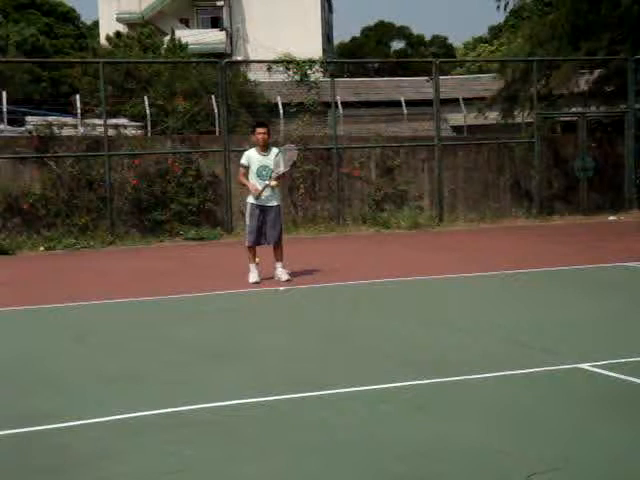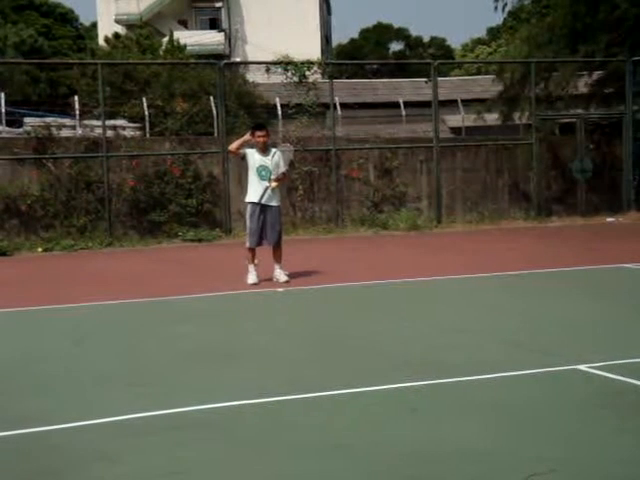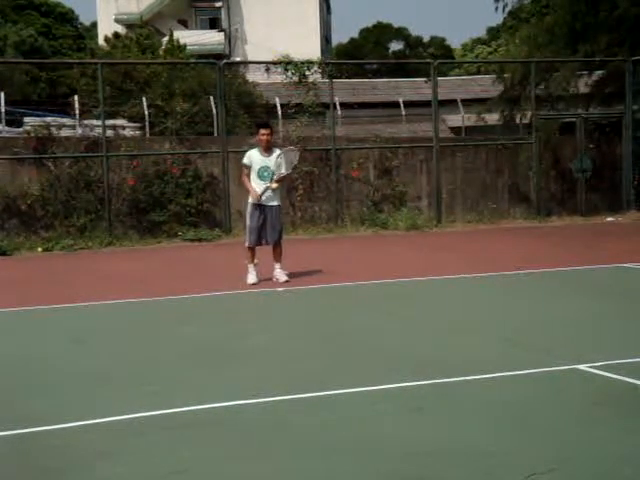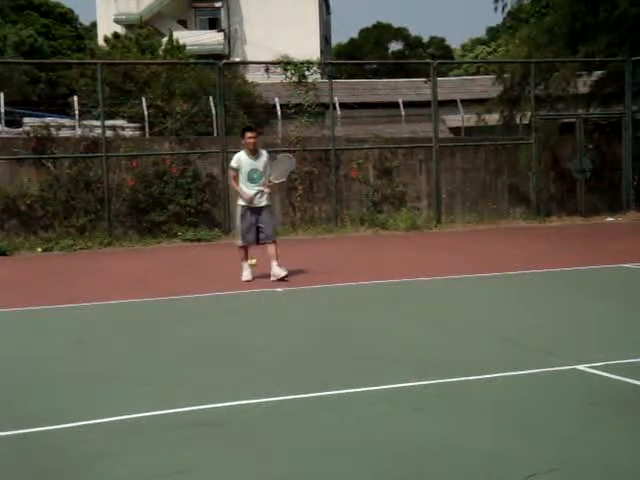
dt=1s
person 1, frame 1
left shoulder: (276, 153)
right shoulder: (248, 154)
right elbow: (240, 176)
right wrist: (249, 185)
left hip: (273, 201)
right hip: (255, 201)
left knee: (277, 237)
right knee: (252, 238)
left ankle: (279, 268)
right ankle: (253, 270)
person 1, frame 2
left shoulder: (276, 154)
right shoulder: (249, 153)
left elbow: (283, 174)
right elbow: (231, 149)
left wrist: (278, 179)
right wrist: (246, 138)
left hip: (273, 201)
right hip: (254, 201)
left knee: (276, 238)
right knee: (252, 239)
left ankle: (278, 270)
right ankle: (252, 271)
person 1, frame 3
left shoulder: (278, 154)
right shoulder: (250, 154)
right elbow: (245, 176)
left wrist: (279, 179)
right wrist: (251, 191)
left hip: (274, 202)
right hip: (256, 202)
left knee: (276, 238)
right knee: (252, 239)
left ankle: (277, 270)
right ankle: (251, 271)
person 1, frame 4
left shoulder: (264, 155)
right shoulder: (238, 158)
right elbow: (232, 179)
left wrist: (269, 185)
right wrist: (243, 194)
left hip: (264, 203)
right hip: (245, 204)
left knee: (270, 236)
right knee: (244, 238)
left ankle: (275, 268)
right ankle: (246, 269)
